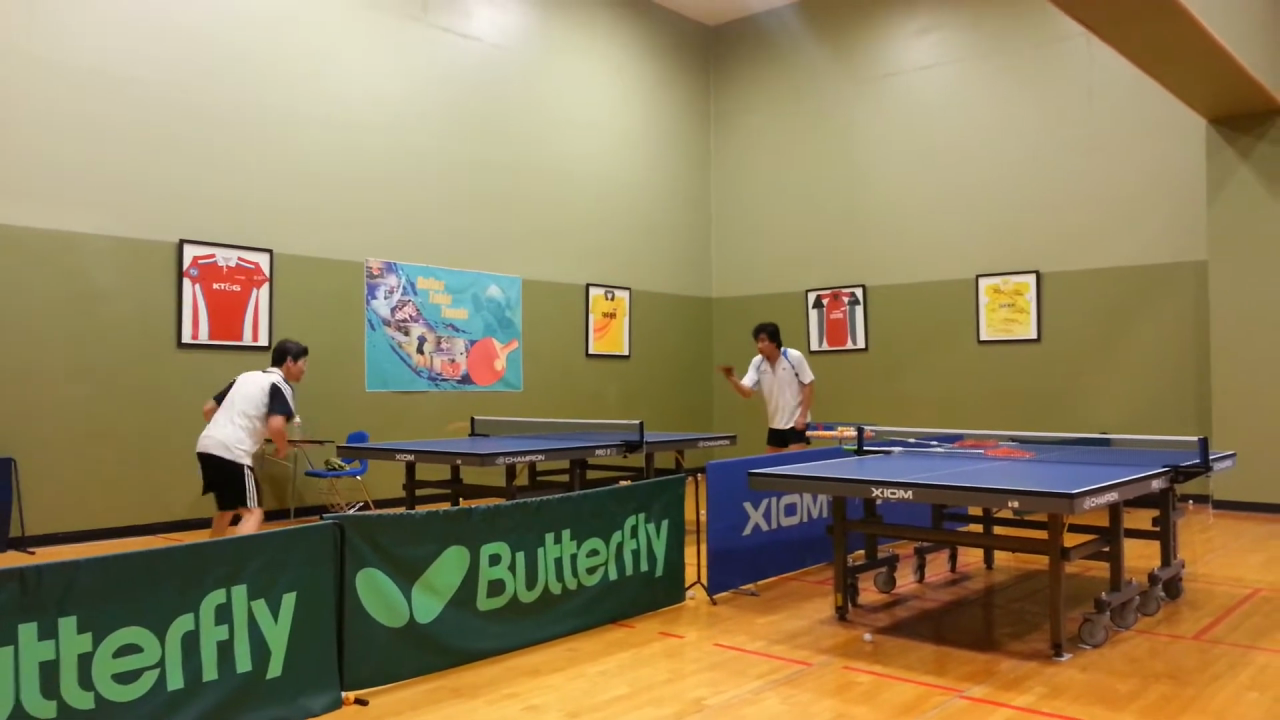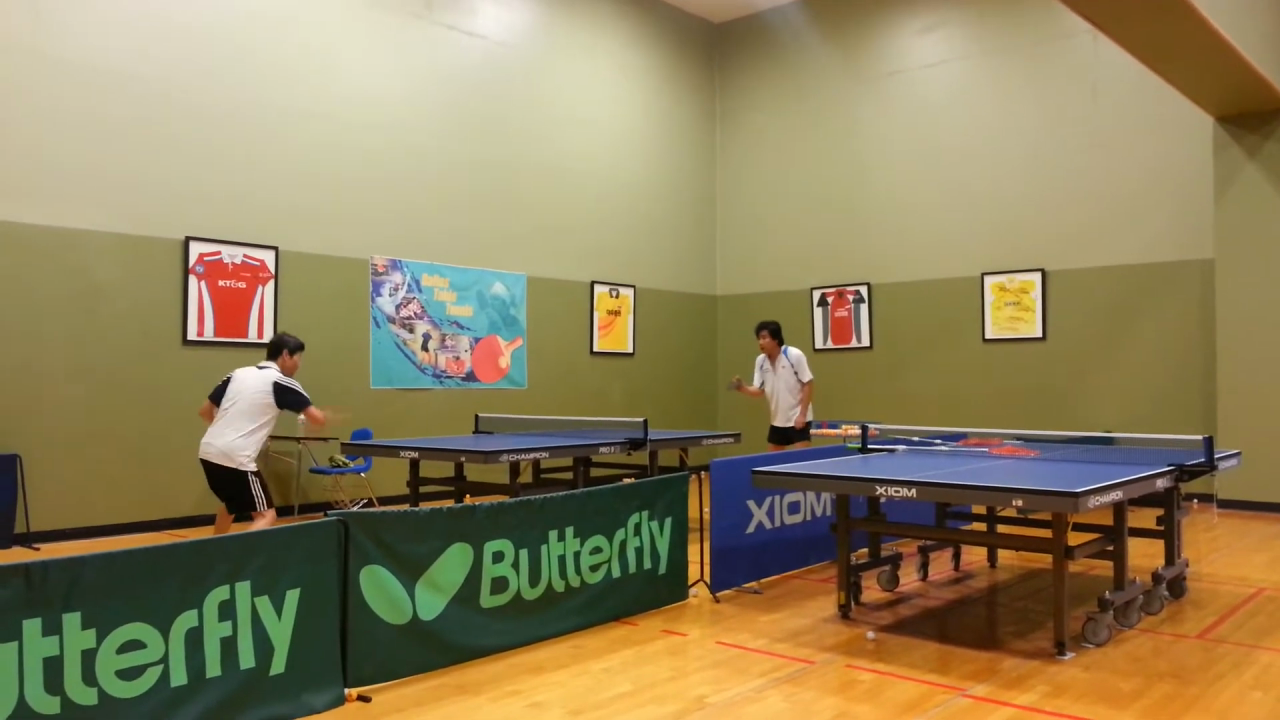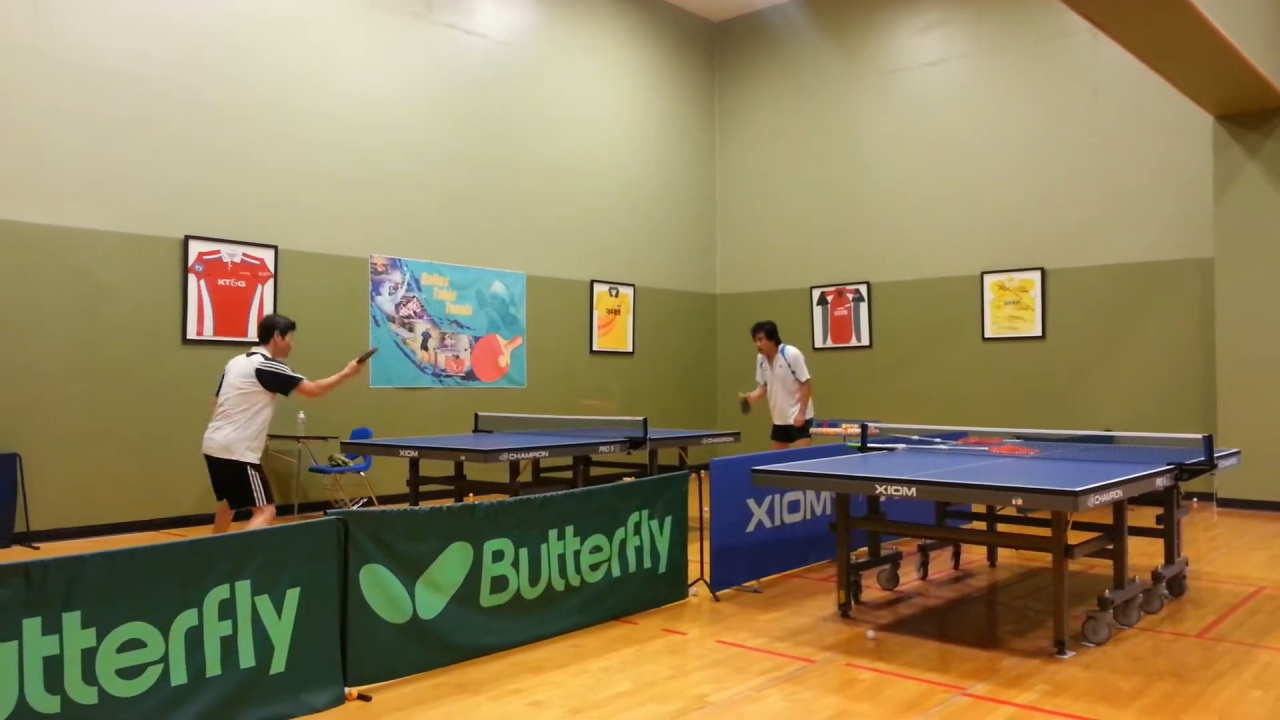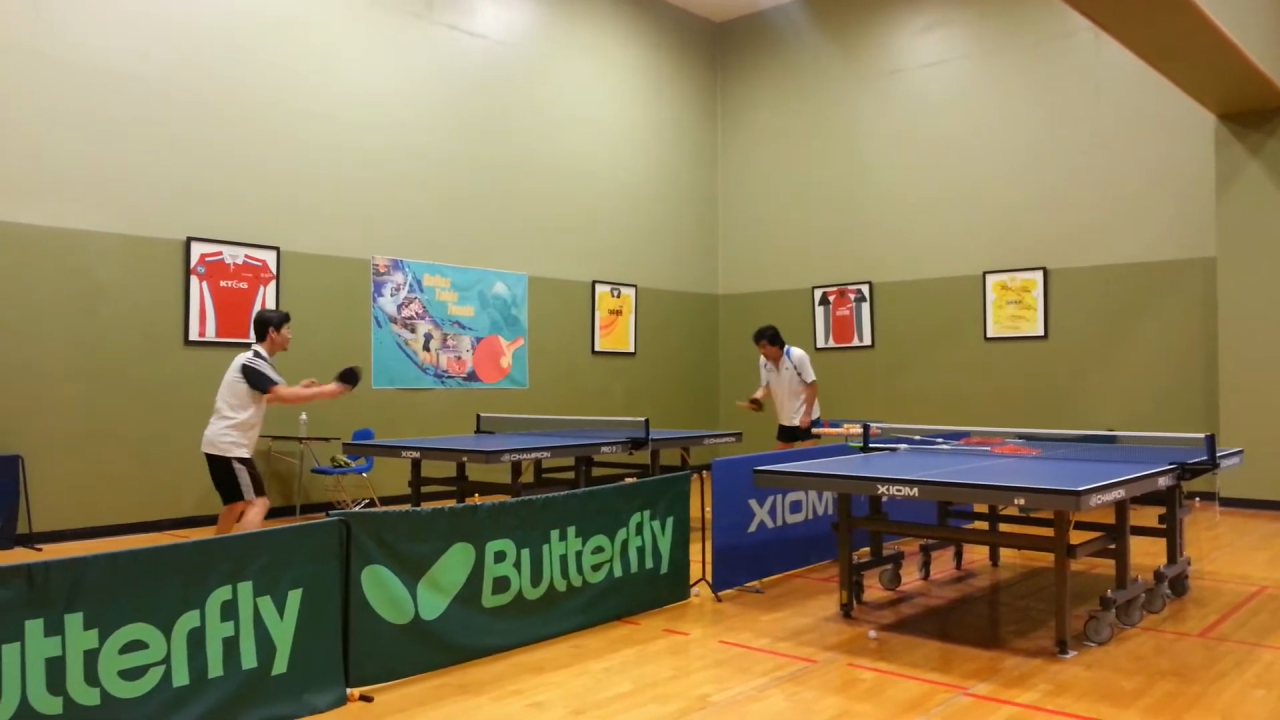
dt=0.2s
person 1, frame 1
left shoulder: (245, 377)
right shoulder: (281, 387)
left elbow: (208, 410)
right elbow: (276, 427)
right wrist: (281, 447)
left hip: (207, 447)
right hip: (231, 453)
left knee: (229, 505)
right knee: (253, 512)
person 1, frame 2
left shoulder: (238, 374)
right shoulder: (283, 383)
left elbow: (207, 409)
right elbow: (317, 418)
right wrist: (326, 418)
left hip: (210, 451)
right hip: (235, 458)
left knee: (232, 503)
right knee: (265, 516)
person 1, frame 3
left shoulder: (236, 363)
right shoulder: (267, 366)
right elbow: (312, 390)
right wrist: (345, 372)
left hip: (215, 446)
right hip: (238, 451)
left knee: (231, 501)
right knee: (265, 511)
person 1, frame 4
left shoulder: (255, 361)
right shoulder: (253, 363)
right elbow: (282, 395)
left wrist: (298, 389)
right wrist: (323, 389)
left hip: (228, 444)
right hip: (228, 445)
left knee: (237, 502)
right knee: (258, 504)
